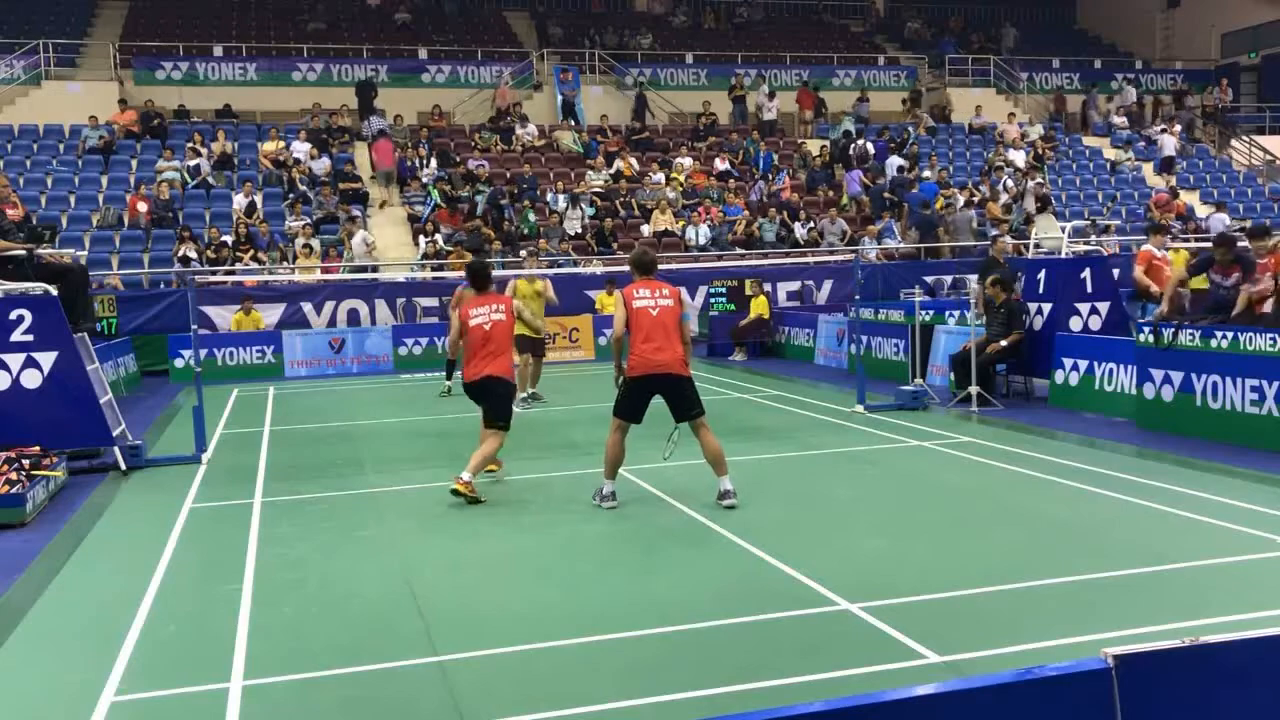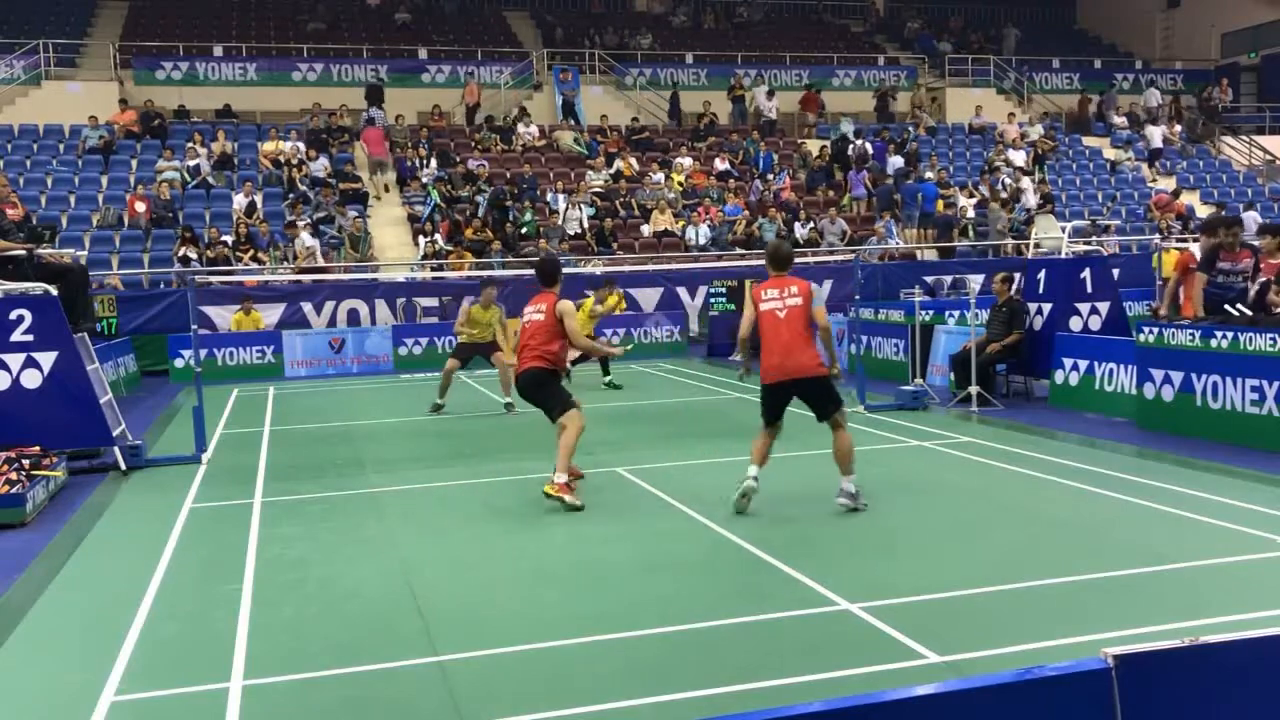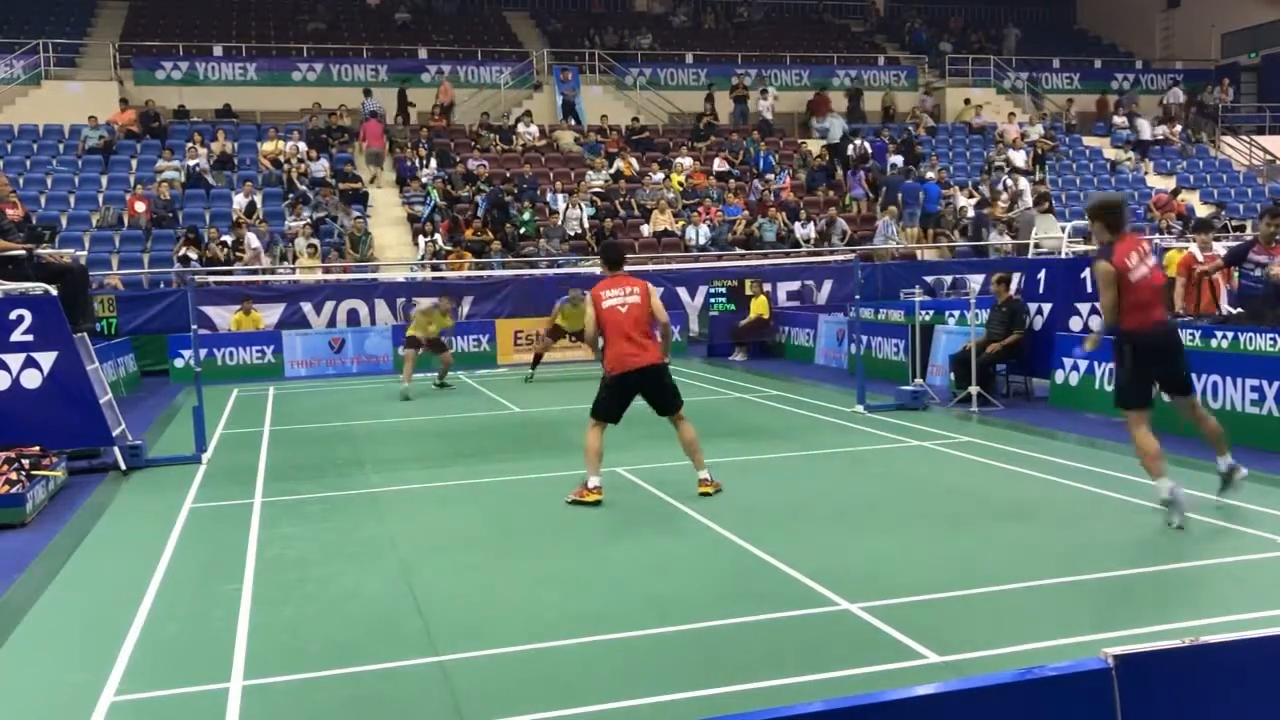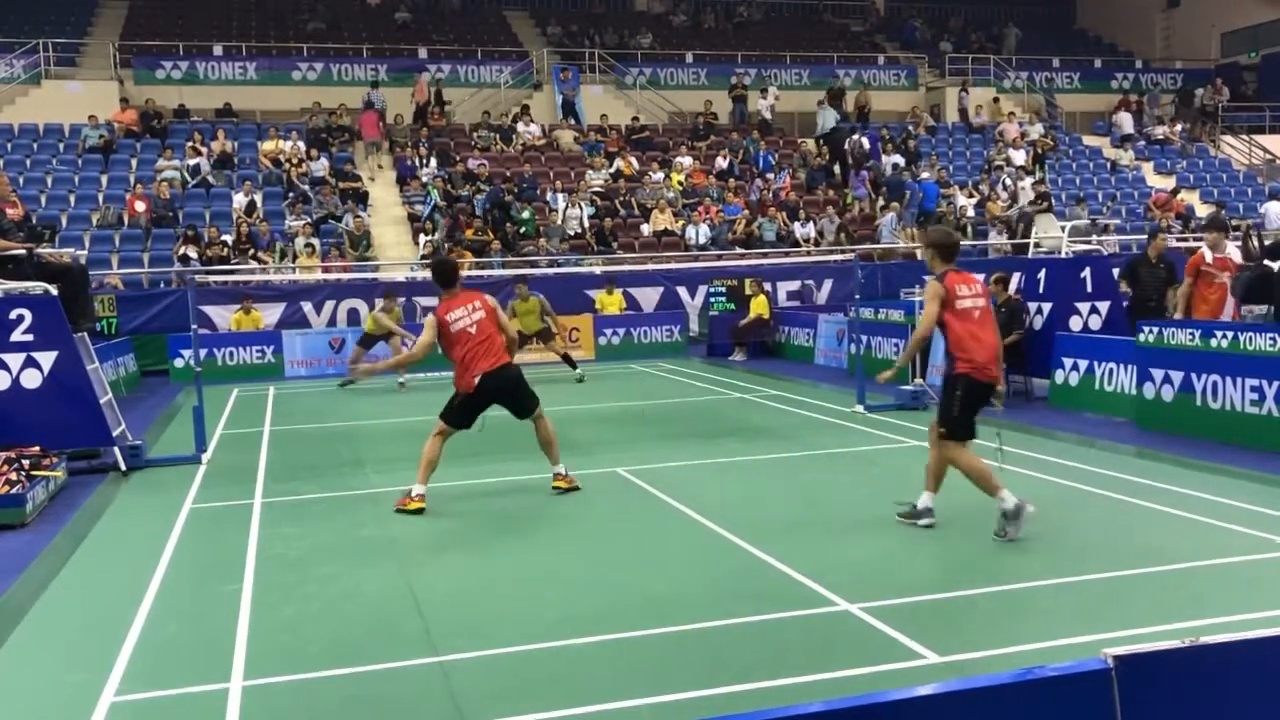
dt=1s
person 1, frame 1
left shoulder: (626, 294)
right shoulder: (675, 293)
left elbow: (617, 334)
right elbow: (686, 340)
left wrist: (618, 365)
right wrist: (685, 370)
left hip: (640, 370)
right hip: (675, 368)
left knee: (618, 428)
right knee: (701, 427)
left ankle: (607, 491)
right ankle: (727, 489)
person 1, frame 2
left shoulder: (755, 293)
right shoulder: (807, 288)
left elbow: (743, 336)
right elbow: (823, 326)
left wrist: (745, 366)
right wrist: (832, 363)
left hip: (773, 375)
right hip: (807, 372)
left knee: (770, 431)
right knee: (839, 425)
left ankle: (752, 478)
right ankle: (847, 489)
person 1, frame 3
left shoulder: (1106, 262)
right shoulder: (1140, 242)
left elbow: (1108, 312)
left wrist: (1095, 338)
left hip: (1140, 342)
right hip: (1165, 333)
left knee: (1137, 424)
right knee: (1191, 408)
left ankle: (1169, 492)
right ankle: (1229, 465)
person 1, frame 4
left shoulder: (937, 284)
right shoulder: (975, 283)
left elbow: (923, 331)
right elbow: (993, 332)
left wrist: (896, 368)
right wrist: (999, 380)
left hip: (966, 372)
right hip: (987, 373)
left knee: (955, 448)
right knee: (940, 434)
left ankle: (1010, 504)
right ankle: (926, 505)
person 2, frame 1
left shoulder: (461, 310)
right shoulder: (511, 304)
left elbow: (453, 350)
right elbow: (539, 328)
left hip: (471, 380)
right hip: (499, 378)
left knee: (491, 409)
right knee: (495, 438)
left ankle: (488, 459)
right ankle: (464, 479)
person 2, frame 2
left shoulder: (529, 306)
right shoulder: (562, 304)
left elbow: (517, 345)
right elbow: (579, 342)
right wrist: (611, 351)
left hip: (523, 376)
right hip: (540, 374)
left knee: (569, 407)
right knee: (575, 424)
left ankle: (563, 470)
right ankle: (559, 483)
person 2, frame 3
left shoulder: (595, 294)
right shoulder: (645, 287)
left elbow: (591, 335)
right elbow: (664, 322)
left wrist: (597, 350)
right wrist: (665, 352)
left hip: (618, 369)
right hip: (652, 364)
left knee: (595, 426)
right knee: (679, 419)
left ankle: (592, 486)
right ankle: (704, 478)
person 2, frame 4
left shoulder: (437, 316)
right shoulder: (485, 300)
left elbow: (416, 353)
right elbow: (512, 336)
left wrist: (374, 367)
left hip: (474, 384)
right hip: (505, 373)
left knee: (439, 434)
right knee: (538, 417)
left ankle: (416, 495)
right ankle: (561, 475)
